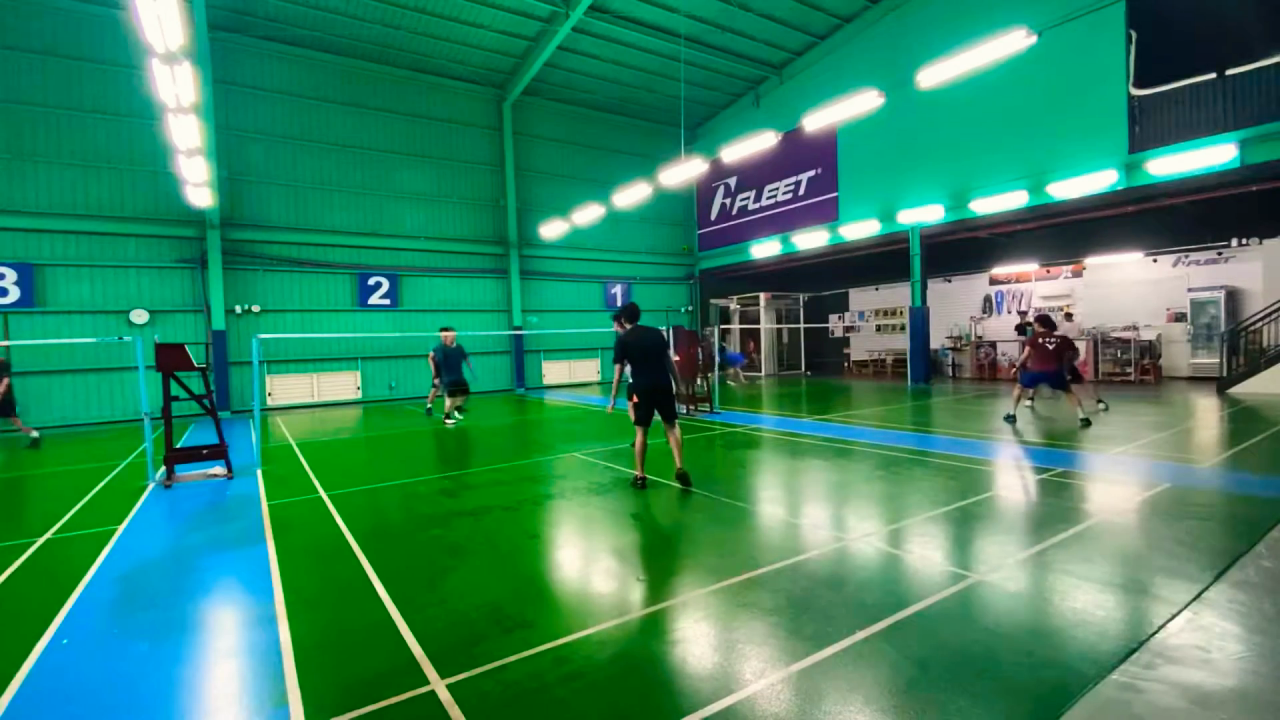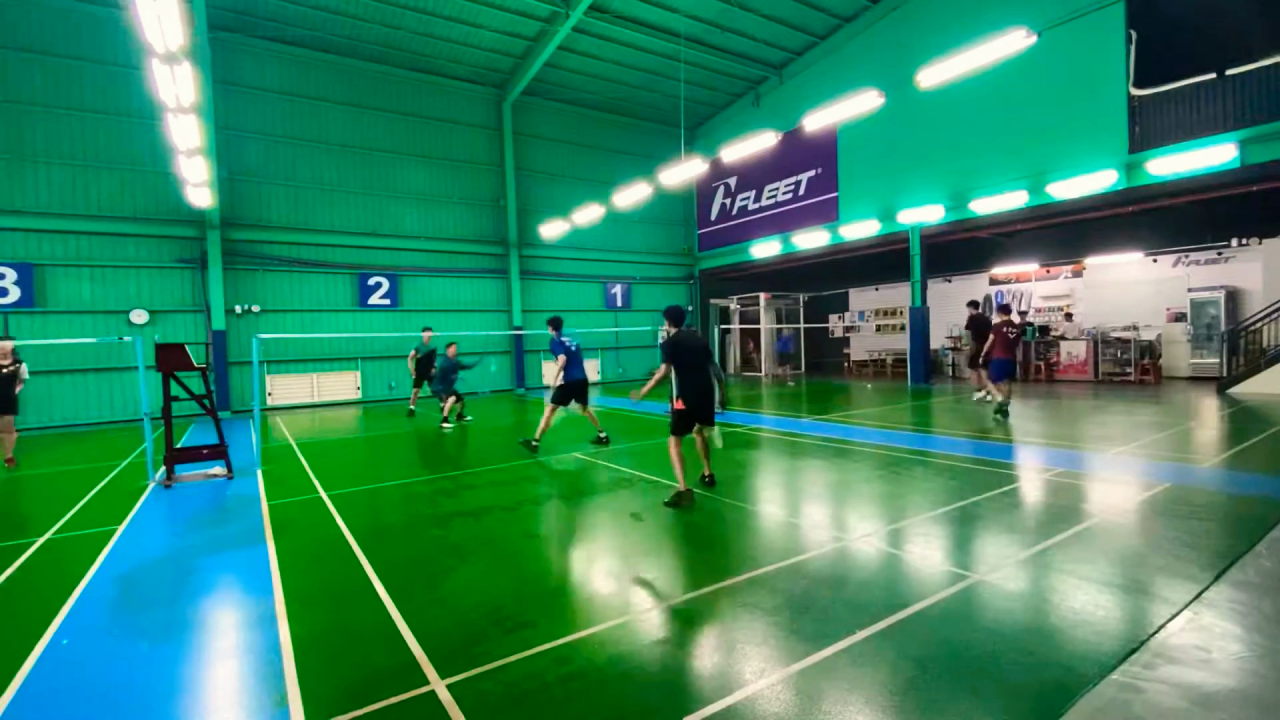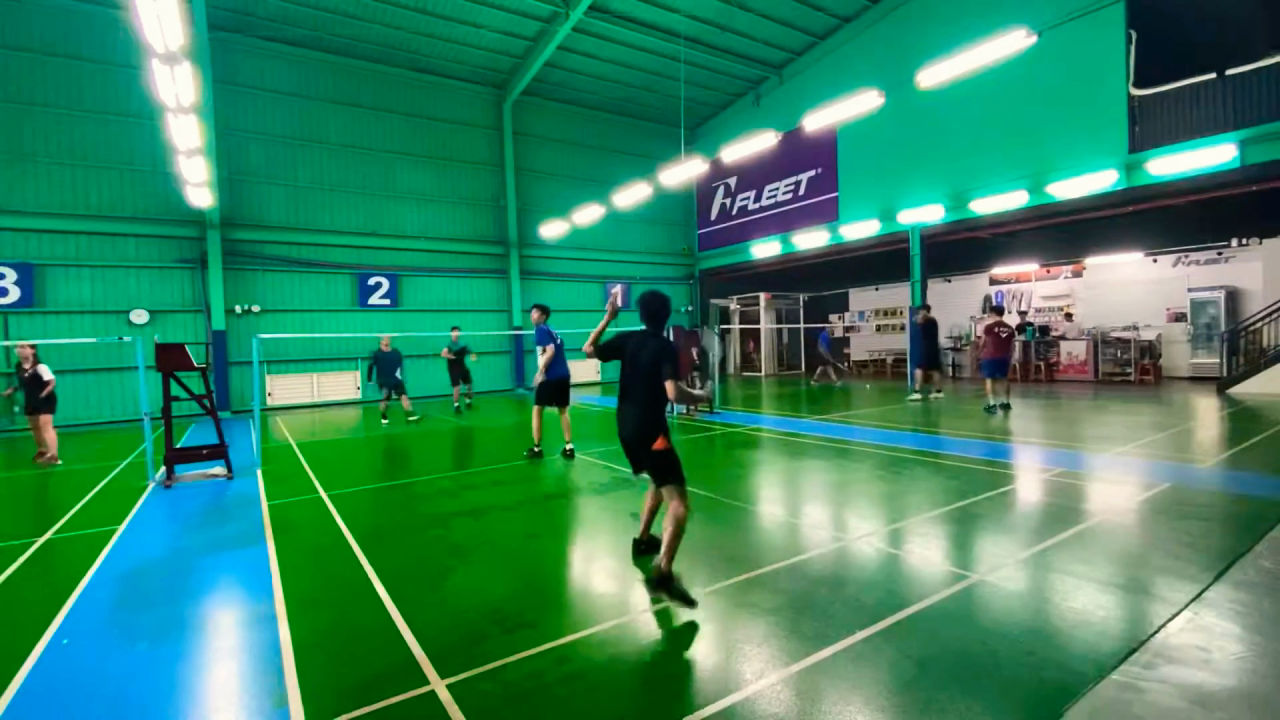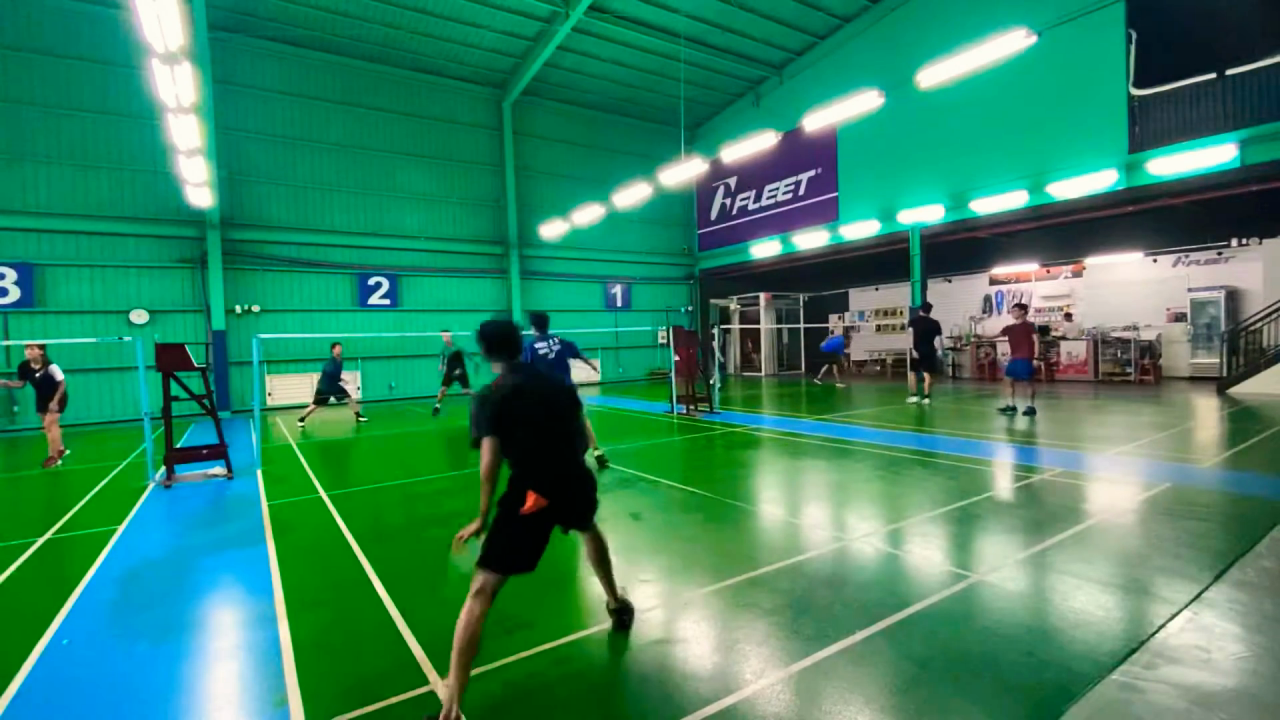
dt=1s
person 1, frame 1
left shoulder: (623, 340)
right shoulder: (656, 333)
left elbow: (618, 371)
right elbow: (669, 361)
left wrist: (613, 398)
left hip: (642, 389)
right hip: (664, 386)
left knee: (641, 432)
right knee: (671, 428)
left ankle: (640, 476)
right ankle: (680, 469)
person 1, frame 2
left shoulder: (670, 342)
right shoulder: (698, 339)
left elbow: (663, 372)
right elbow: (716, 368)
left wrist: (643, 391)
right wrist: (722, 393)
left hip: (688, 396)
right hip: (707, 393)
left knee: (674, 442)
right knee: (699, 432)
left ankle: (684, 490)
right ankle: (708, 474)
person 1, frame 3
left shoulder: (628, 340)
right shoulder: (666, 348)
left elbow: (588, 349)
right elbow: (674, 393)
left wrist: (608, 317)
right wrist: (699, 395)
left hip: (625, 429)
right hip: (649, 430)
left knee: (660, 479)
right knee: (679, 503)
left ankle: (642, 538)
right ankle: (662, 572)
person 1, frame 4
left shoulder: (489, 398)
right shoulder: (557, 383)
left elbow: (490, 462)
right elbow: (581, 440)
left wrist: (482, 518)
left hip: (533, 492)
right hip: (577, 485)
left knee: (481, 594)
right knee: (589, 531)
right ankle: (618, 605)
